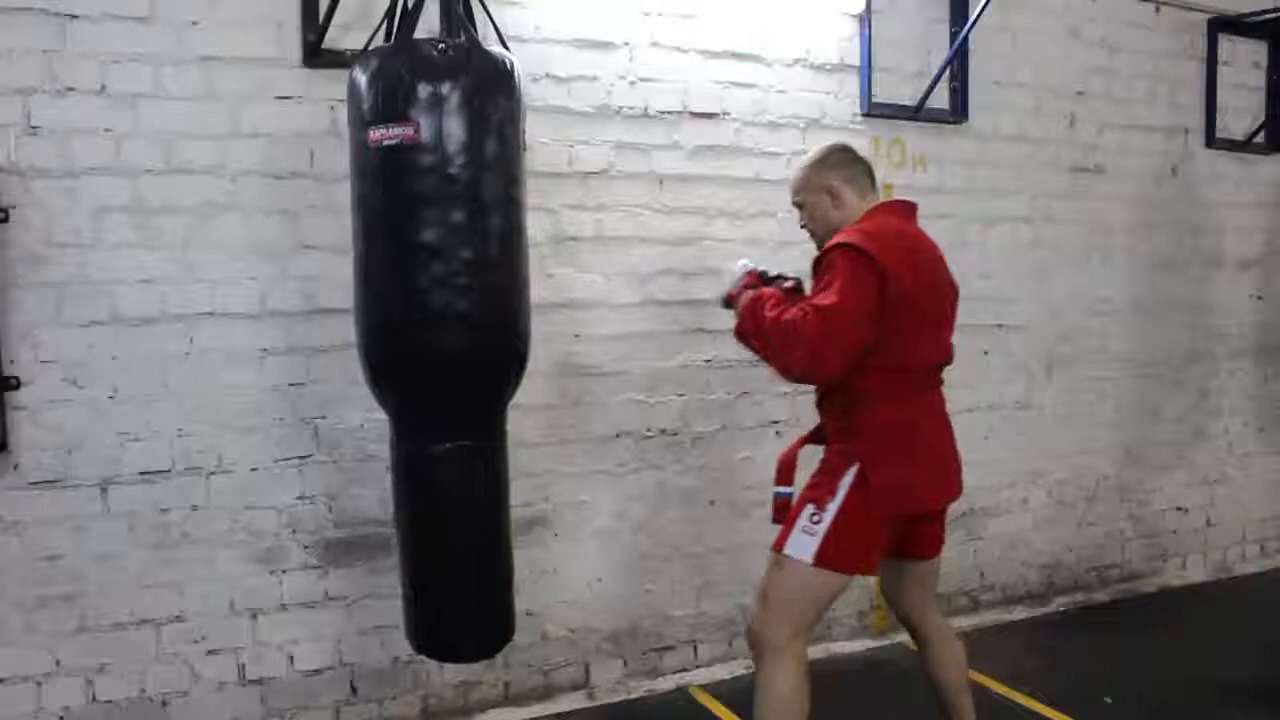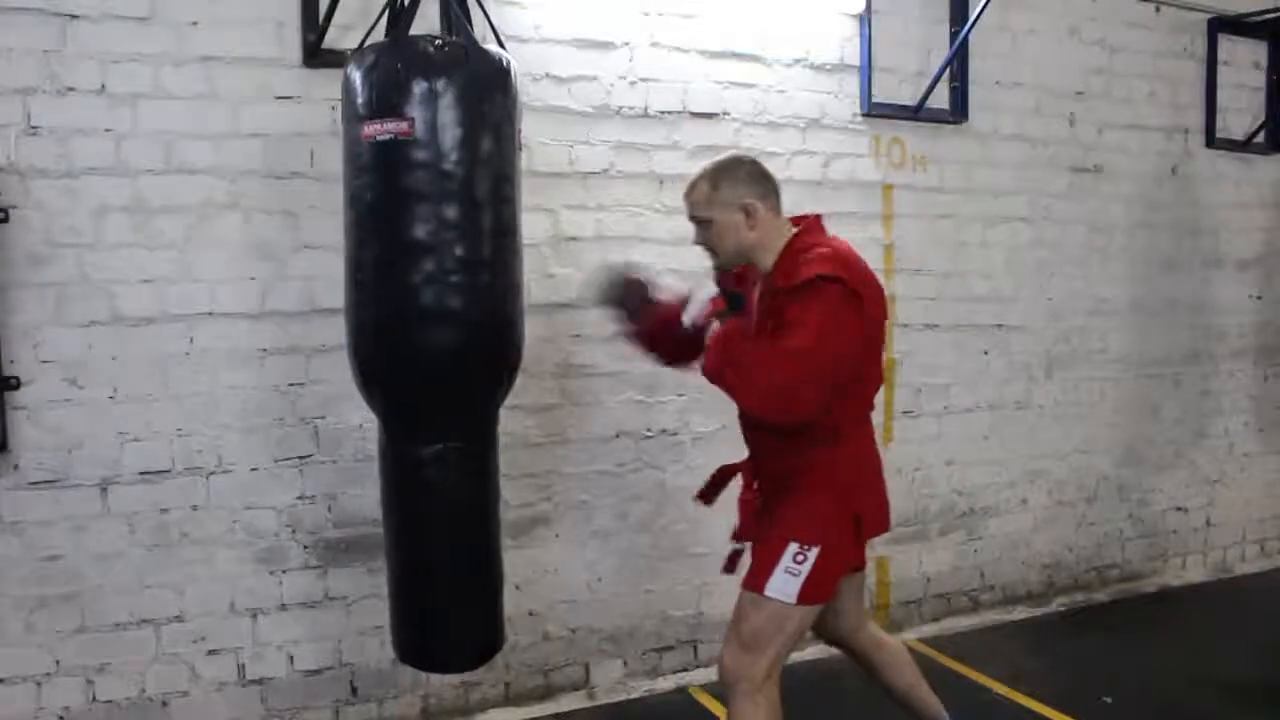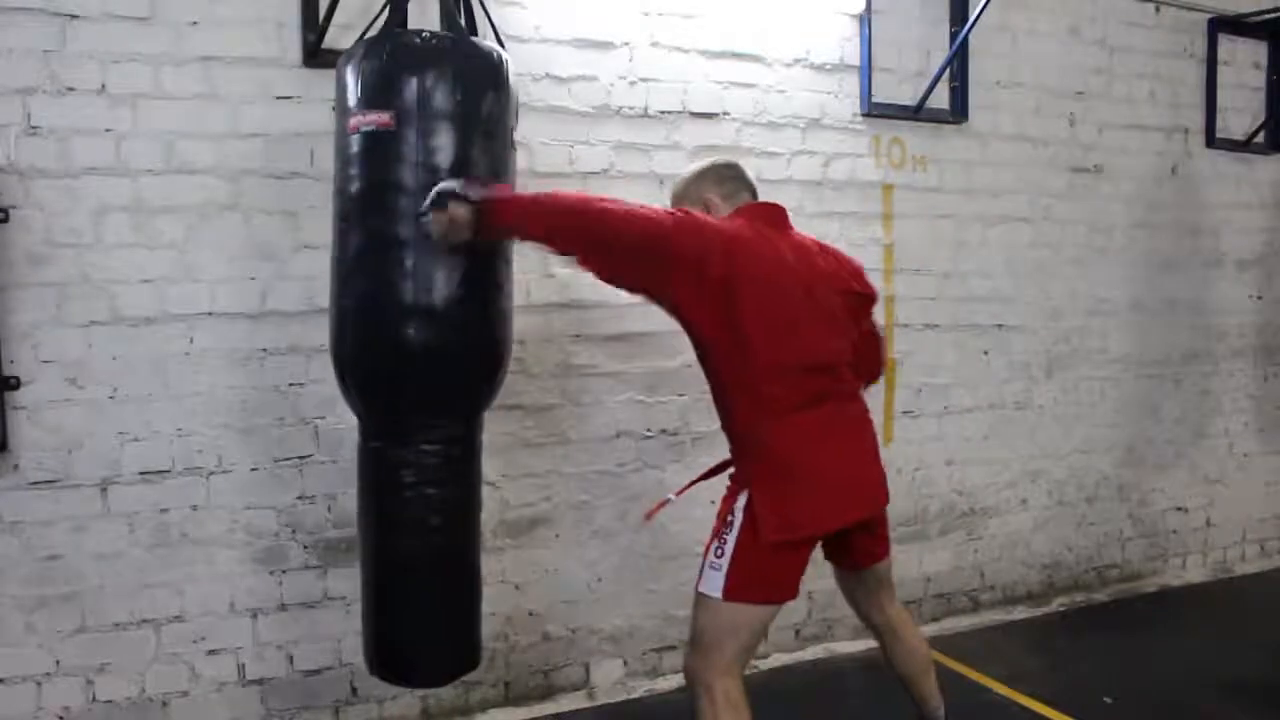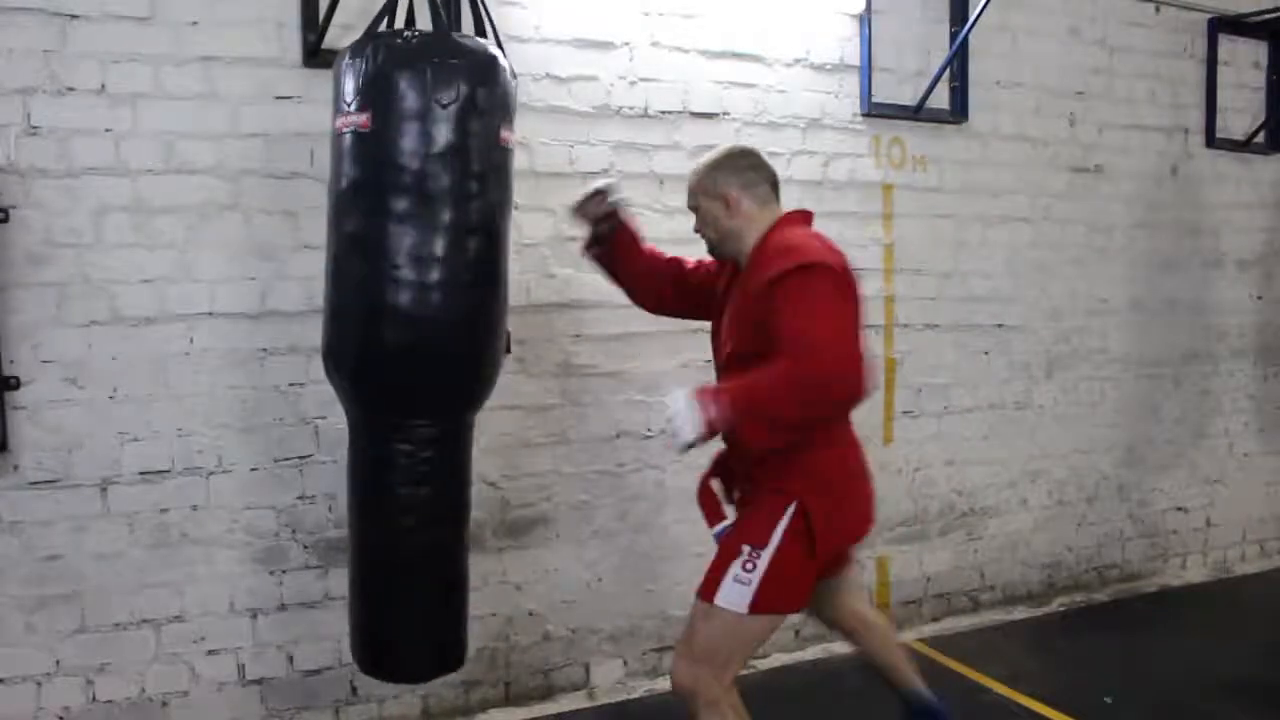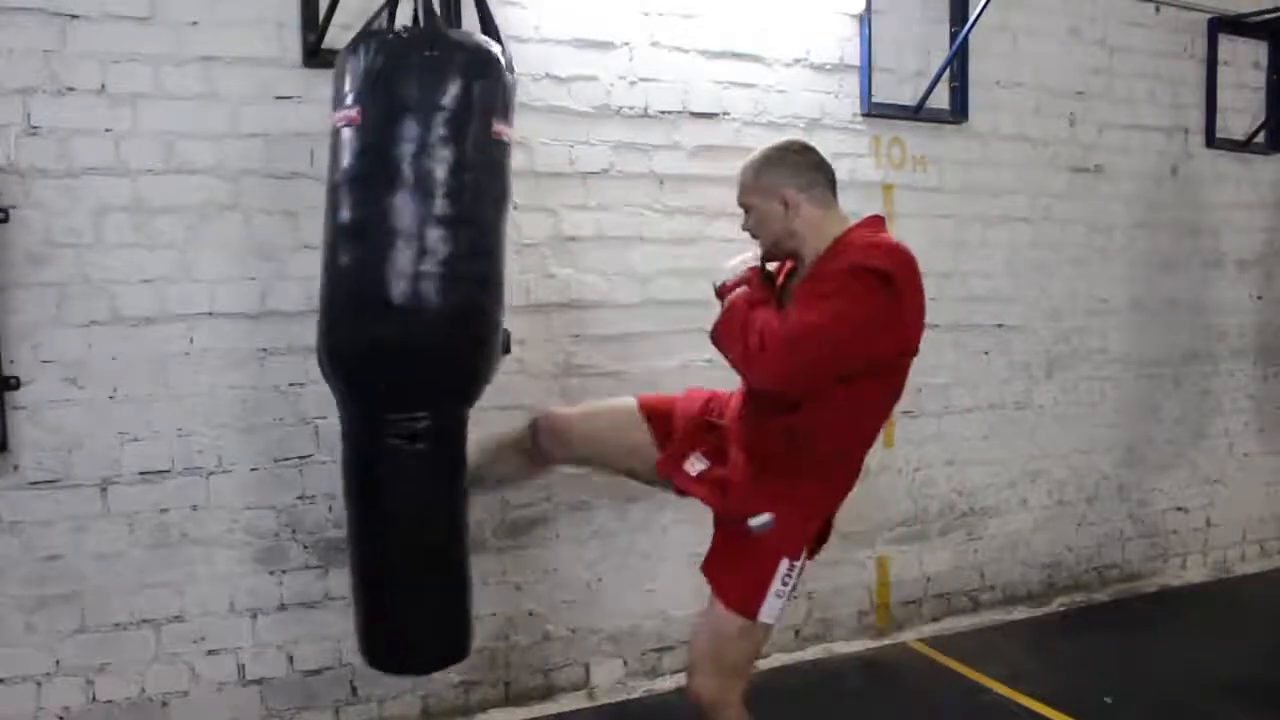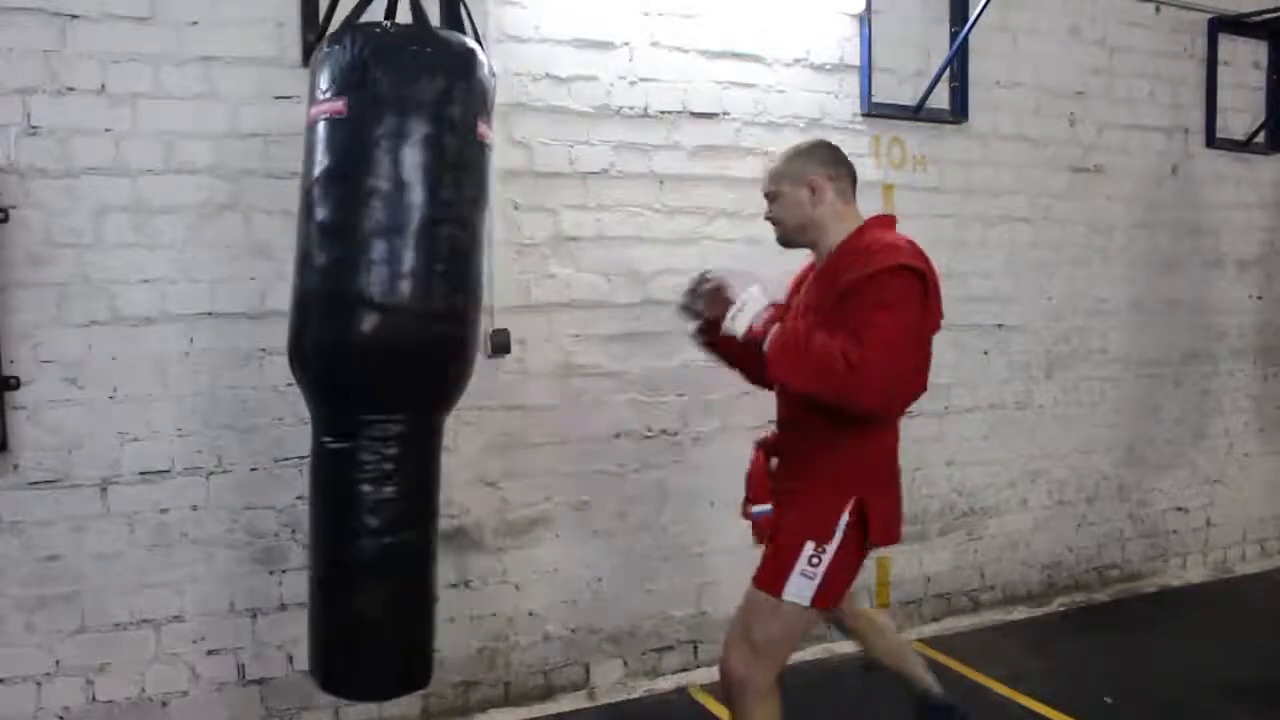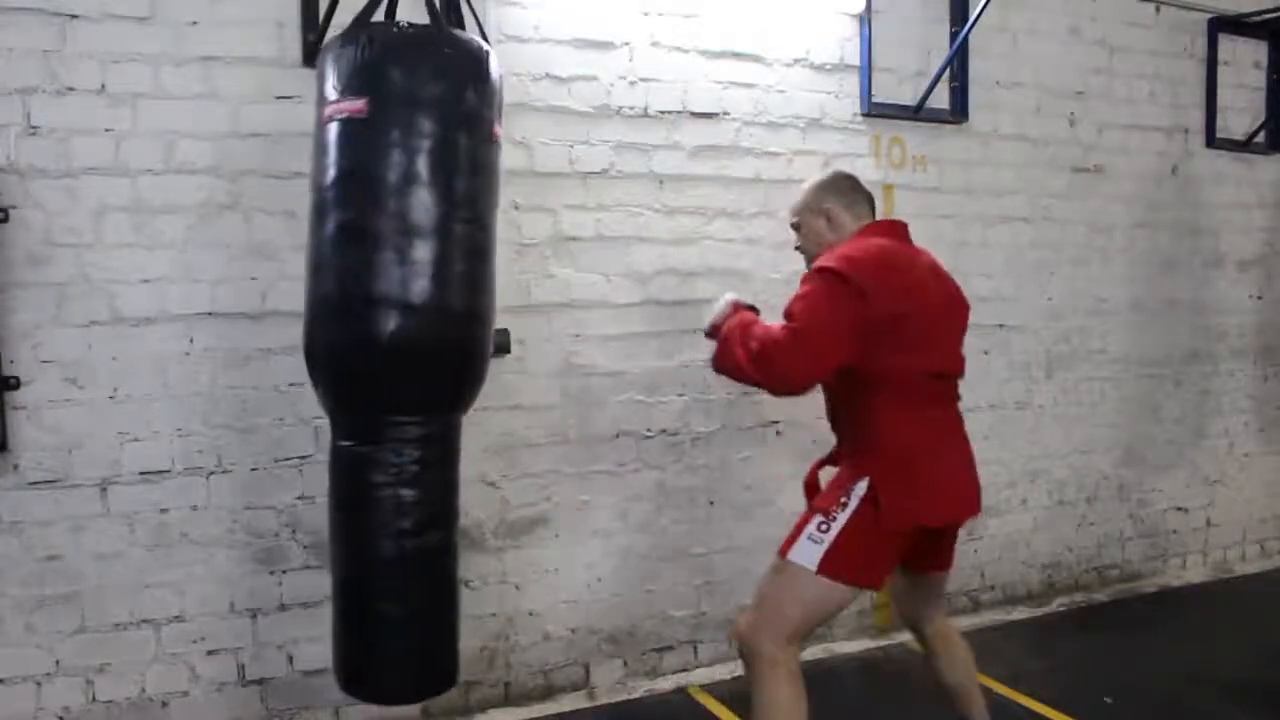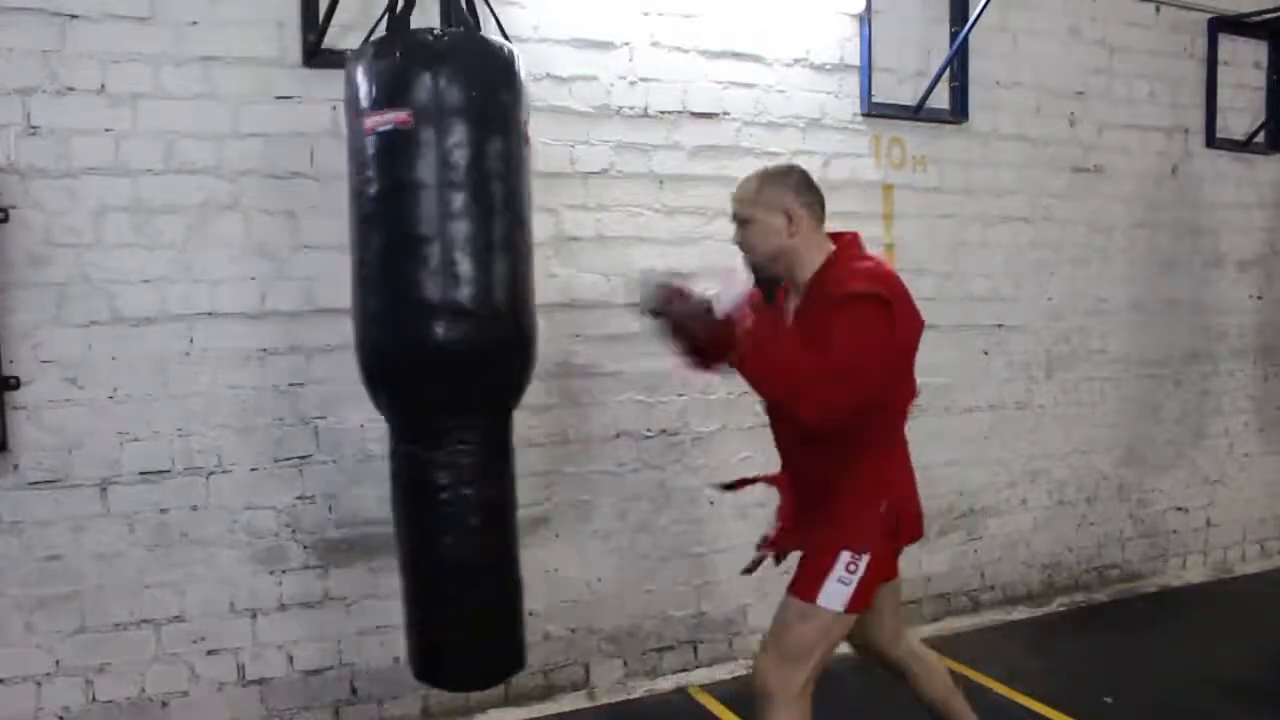
dt=0.3s
person 1, frame 1
left shoulder: (861, 251)
right shoulder: (918, 248)
left elbow: (812, 353)
left wrist: (753, 296)
right wrist: (795, 305)
left hip: (870, 462)
right hip: (917, 457)
left knee: (775, 629)
right knee: (920, 611)
person 1, frame 2
left shoulder: (827, 277)
right shoulder: (747, 274)
left elbow: (786, 393)
right elbow: (694, 343)
left wrist: (715, 330)
right wrist: (645, 308)
left hip: (822, 491)
right hip: (789, 485)
left knee: (746, 668)
right knee: (846, 626)
person 1, frame 3
left shoulder: (706, 250)
right shoulder: (833, 264)
left elbow: (600, 225)
right elbow: (865, 363)
left wrist: (482, 209)
left hip: (784, 484)
right hip: (854, 466)
left knee: (713, 672)
right knee: (883, 609)
person 1, frame 4
left shoulder: (797, 266)
right shoulder: (750, 266)
left elbow: (827, 376)
right elbow: (674, 286)
left wrist: (716, 405)
right wrist: (610, 232)
left hip: (794, 492)
right hip: (809, 474)
right knee: (837, 602)
person 1, frame 5
left shoulder: (876, 273)
right shoulder: (801, 268)
left elbow: (772, 360)
left wrist: (739, 294)
left hip: (781, 489)
right hip: (729, 430)
right knee: (552, 433)
person 1, frame 6
left shoulder: (889, 267)
right shoulder: (825, 267)
left elbow: (871, 380)
right elbow: (783, 371)
left wrist: (769, 329)
right wrist: (720, 322)
left hip: (837, 492)
right hip: (814, 478)
left knee: (744, 667)
right knee: (832, 604)
person 1, frame 7
left shoulder: (846, 269)
right shoulder: (923, 272)
left elbow: (790, 364)
left wrist: (731, 320)
right wrist: (808, 341)
left hip: (888, 478)
right hip: (938, 473)
left knee: (764, 637)
right knee: (925, 614)
person 1, frame 8
left shoulder: (860, 292)
right shoulder: (781, 286)
left elbow: (817, 403)
right elbow: (717, 341)
left wrist: (747, 338)
right wrist: (691, 320)
left hip: (860, 499)
right hip: (826, 496)
right knee: (882, 640)
